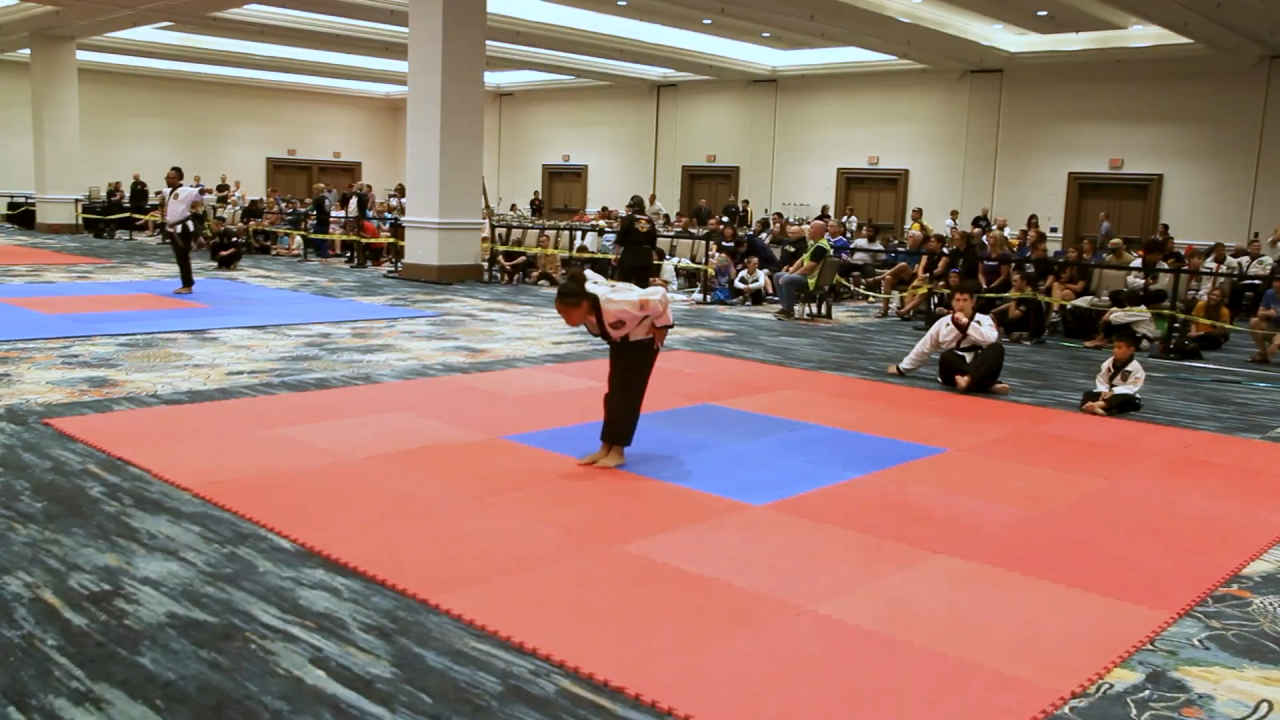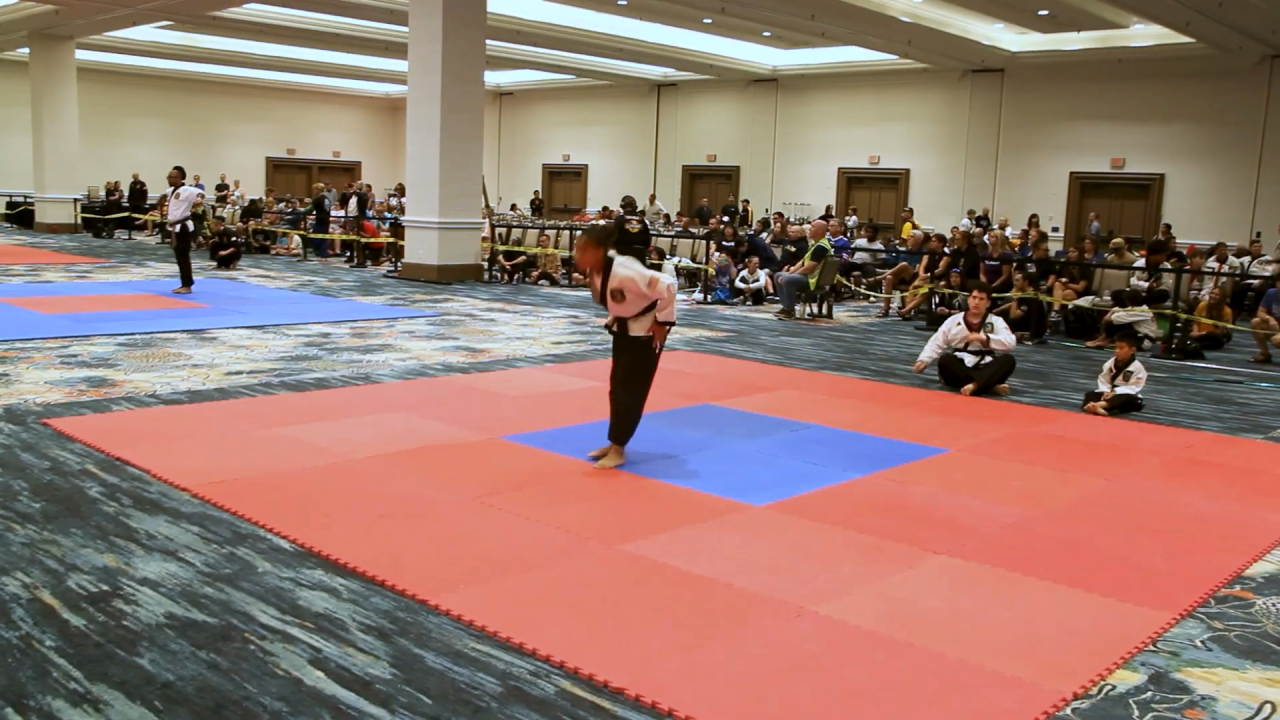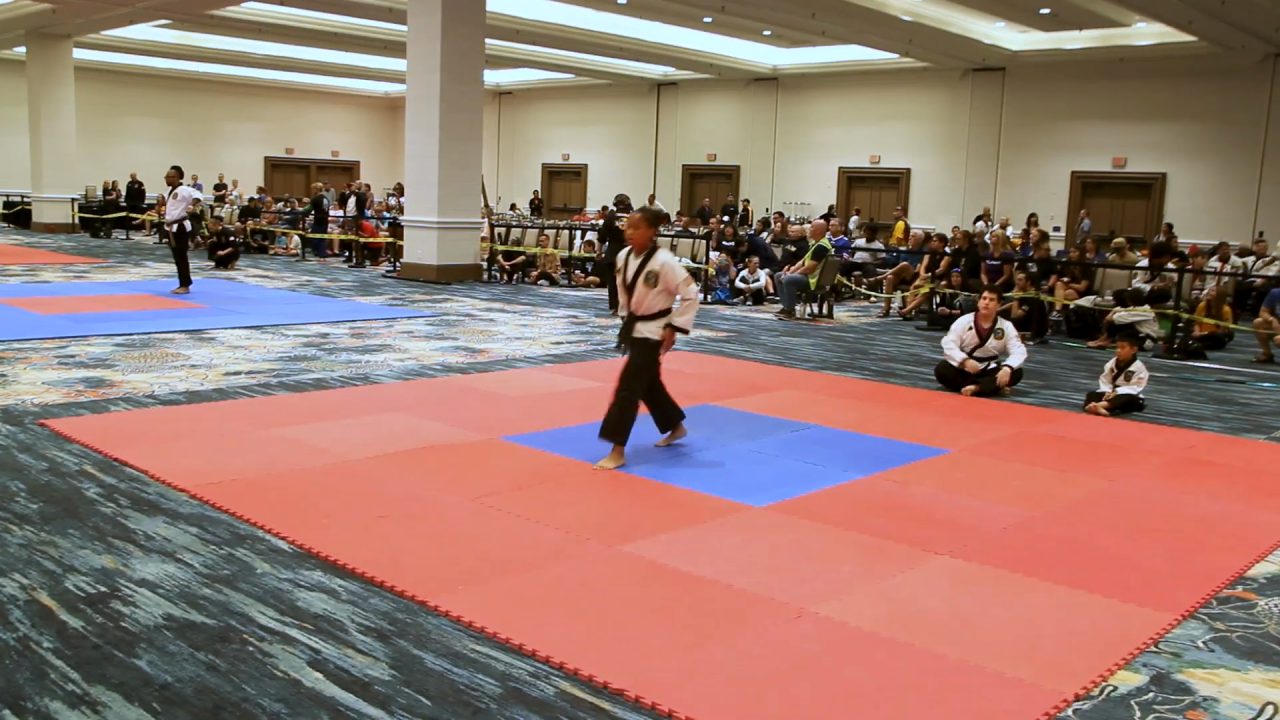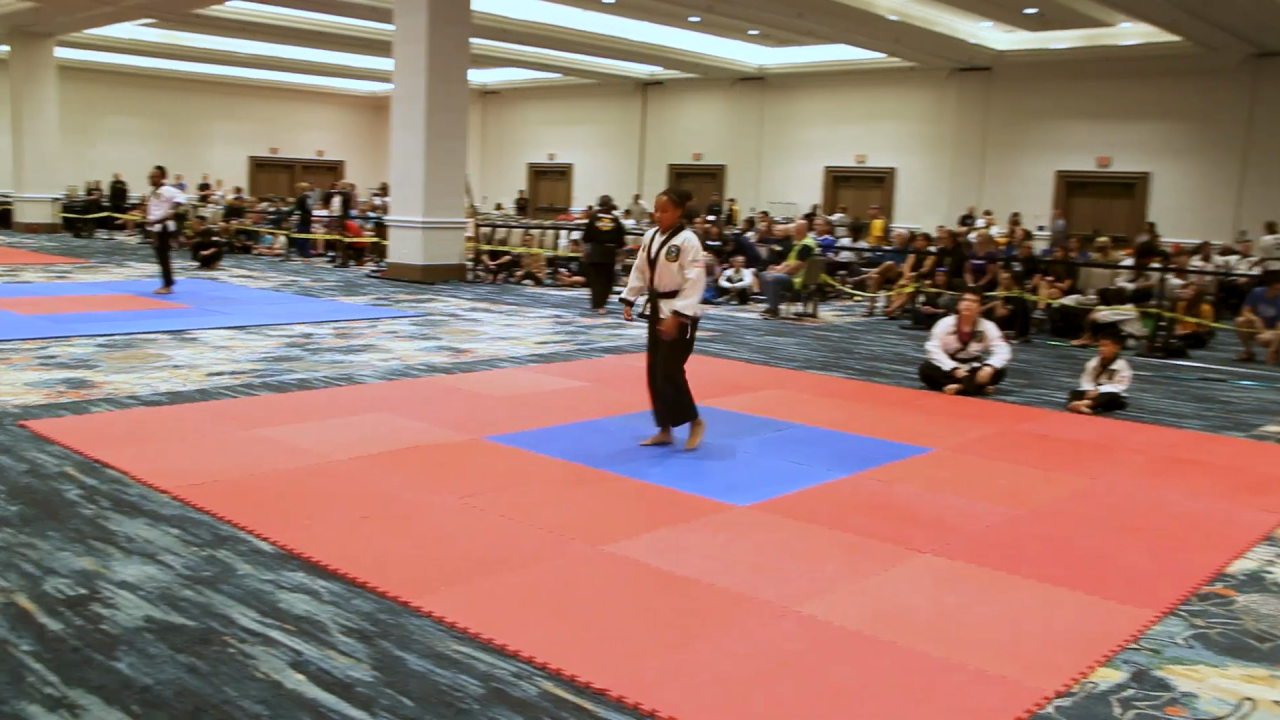
dt=0.3s
person 1, frame 1
left shoulder: (614, 304)
right shoulder: (583, 295)
left elbow: (659, 296)
right elbow: (588, 276)
left wrist: (660, 326)
left hip: (643, 334)
right hip: (619, 336)
left knee: (628, 390)
right knee: (615, 388)
left ankle: (617, 450)
right ankle: (607, 446)
person 1, frame 2
left shoulder: (625, 272)
right shoulder: (593, 268)
left elbow: (667, 286)
left wrist: (662, 322)
left hip: (645, 329)
right hip: (624, 327)
left knee: (631, 387)
right knee: (618, 384)
left ankle: (618, 449)
right ankle: (615, 441)
person 1, frame 3
left shoulder: (664, 262)
right shoulder: (624, 257)
left elbow: (690, 295)
left wrist: (675, 328)
right wrist: (626, 319)
left hip: (654, 331)
right hip: (635, 328)
left knee: (629, 385)
right knee: (647, 383)
left ankle: (617, 451)
right ankle: (676, 427)
person 1, frame 4
left shoulder: (687, 240)
right shoulder: (651, 237)
left elbow: (695, 282)
right elbow: (640, 270)
left wrist: (678, 316)
right wrist: (628, 300)
left hip: (678, 313)
right hip: (658, 310)
left knee: (670, 371)
right knee: (656, 370)
left ankle: (694, 423)
right ankle: (666, 430)
